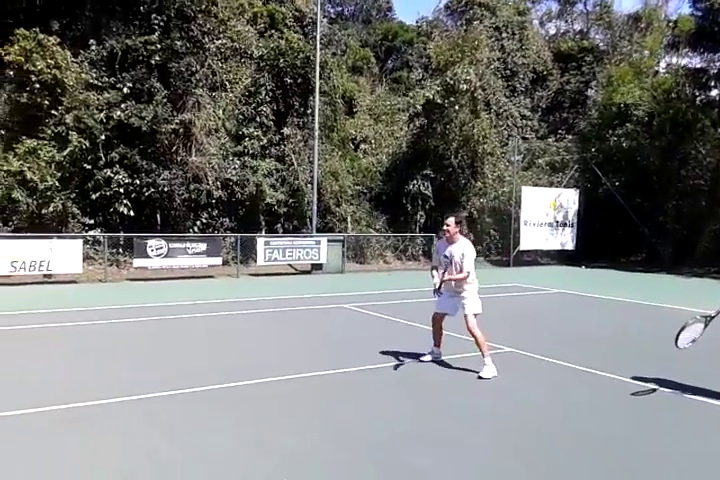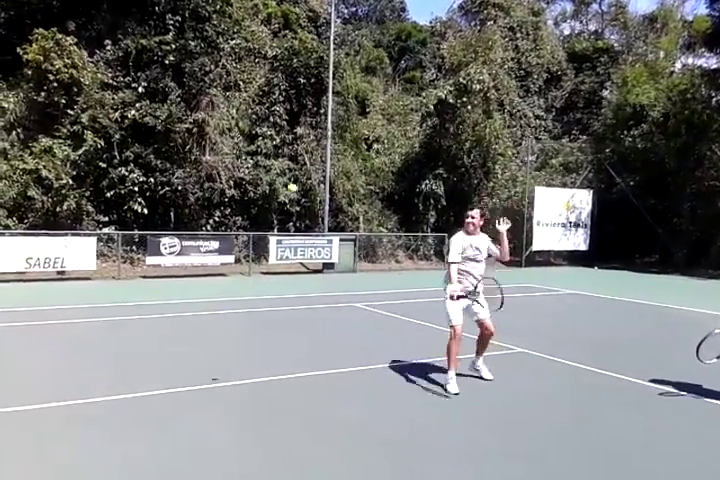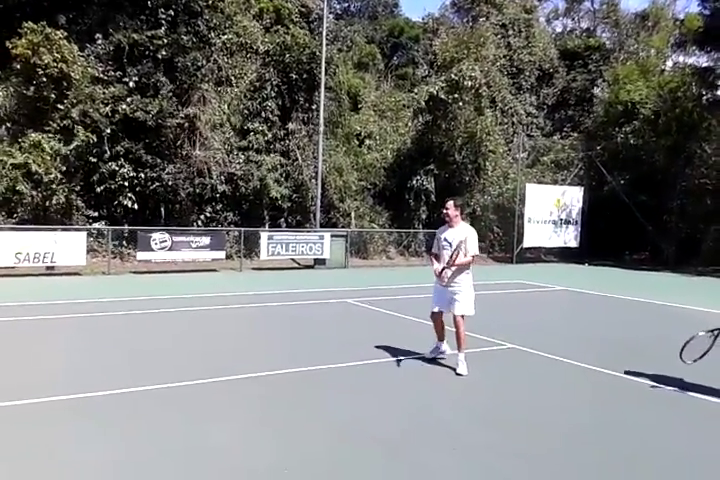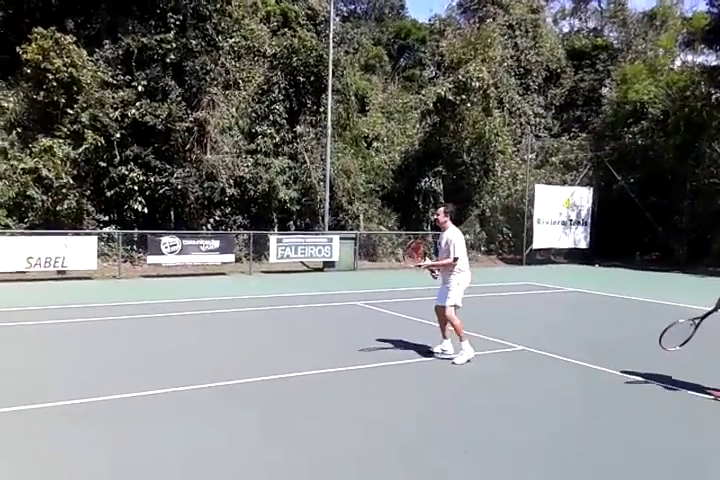
dt=1s
person 1, frame 1
left shoulder: (466, 247)
right shoulder: (440, 244)
left elbow: (465, 275)
right elbow: (435, 266)
left wrist: (448, 278)
right wrist: (436, 278)
left hip: (467, 290)
right hip: (448, 290)
left knee: (471, 326)
right knee: (436, 319)
left ankle: (489, 364)
right ankle: (436, 352)
person 1, frame 2
left shoulder: (485, 240)
right shoulder: (457, 239)
left elbow: (504, 257)
right elbow: (453, 265)
left wrist: (502, 233)
right wrist: (454, 286)
right hip: (456, 292)
left knee: (489, 330)
right knee: (456, 332)
left ankle: (478, 363)
right ankle: (451, 376)
person 1, frame 3
left shoulder: (468, 232)
right shoulder: (441, 231)
left elbow: (471, 258)
right elbow: (434, 253)
left wrist: (454, 263)
right wrist: (436, 265)
left hip: (460, 283)
right hip: (441, 282)
left knee: (458, 320)
right knee: (436, 316)
left ankle: (461, 359)
right ankle: (441, 346)
person 1, frame 4
left shoulder: (454, 235)
right shoulder: (443, 234)
left elbow: (453, 260)
left wrist: (431, 264)
right wrist: (435, 267)
left hip: (457, 278)
right hip: (448, 278)
left knee: (449, 312)
right knee: (439, 309)
left ankle: (466, 348)
right ankle: (446, 344)
